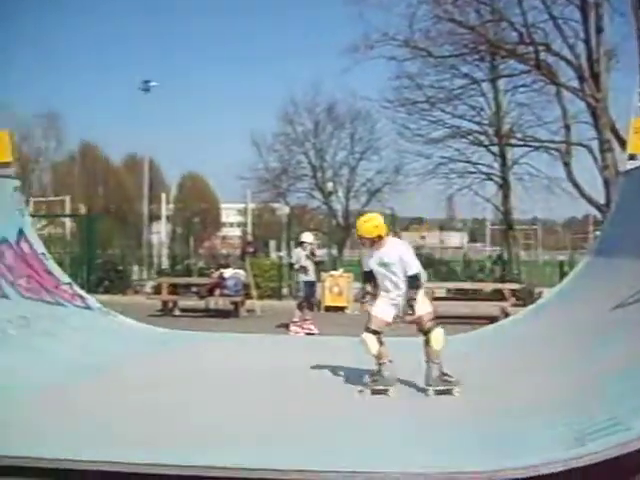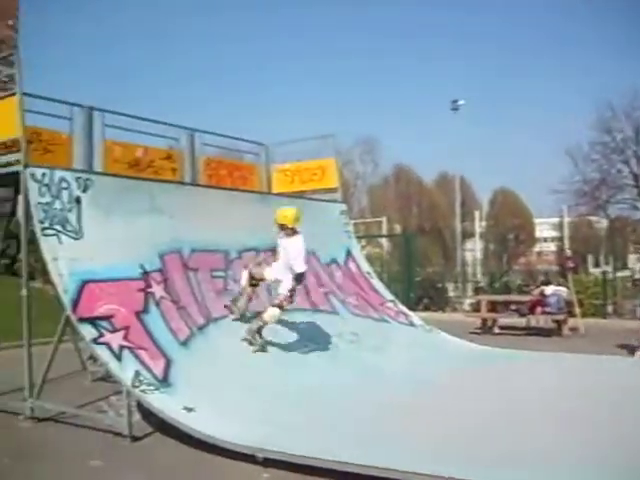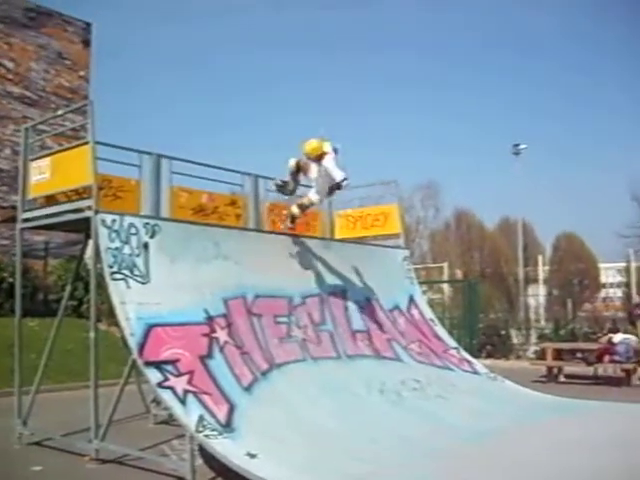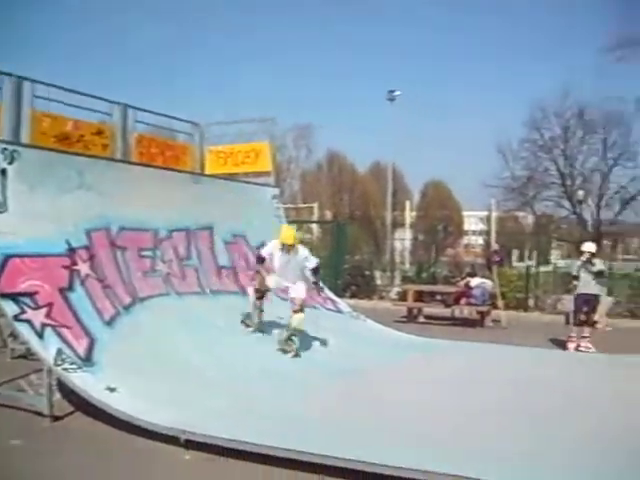
dt=0.7s
person 1, frame 1
left shoulder: (401, 249)
right shoulder: (367, 251)
left elbow: (416, 278)
right elbow: (368, 273)
left wrist: (411, 301)
right wrist: (368, 292)
left hip: (411, 293)
right hip: (387, 295)
left knee: (431, 329)
right knee: (370, 333)
left ankle: (434, 373)
right ankle: (386, 373)
person 1, frame 2
left shoulder: (297, 247)
right shoulder: (286, 232)
left elbow: (300, 273)
left wrist: (292, 291)
right wrist: (276, 252)
left hip: (288, 278)
right hip: (278, 267)
left knee: (276, 307)
right knee: (249, 273)
left ankle: (255, 329)
person 1, frame 3
left shoulder: (328, 166)
right shoulder: (326, 146)
left elbow: (343, 180)
right elbow: (335, 150)
left wrist: (333, 189)
left hip: (321, 190)
left knee: (301, 206)
right knee: (294, 163)
left ankle: (291, 219)
right ankle: (292, 186)
person 1, frame 4
left shoulder: (302, 252)
right shoulder: (273, 245)
left elbow: (314, 266)
right elbow: (261, 256)
left wrist: (316, 282)
right wrist: (260, 270)
left hip: (295, 283)
right hip: (277, 278)
left knee: (298, 309)
right knee: (257, 288)
left ankle: (289, 334)
right ankle: (257, 317)
